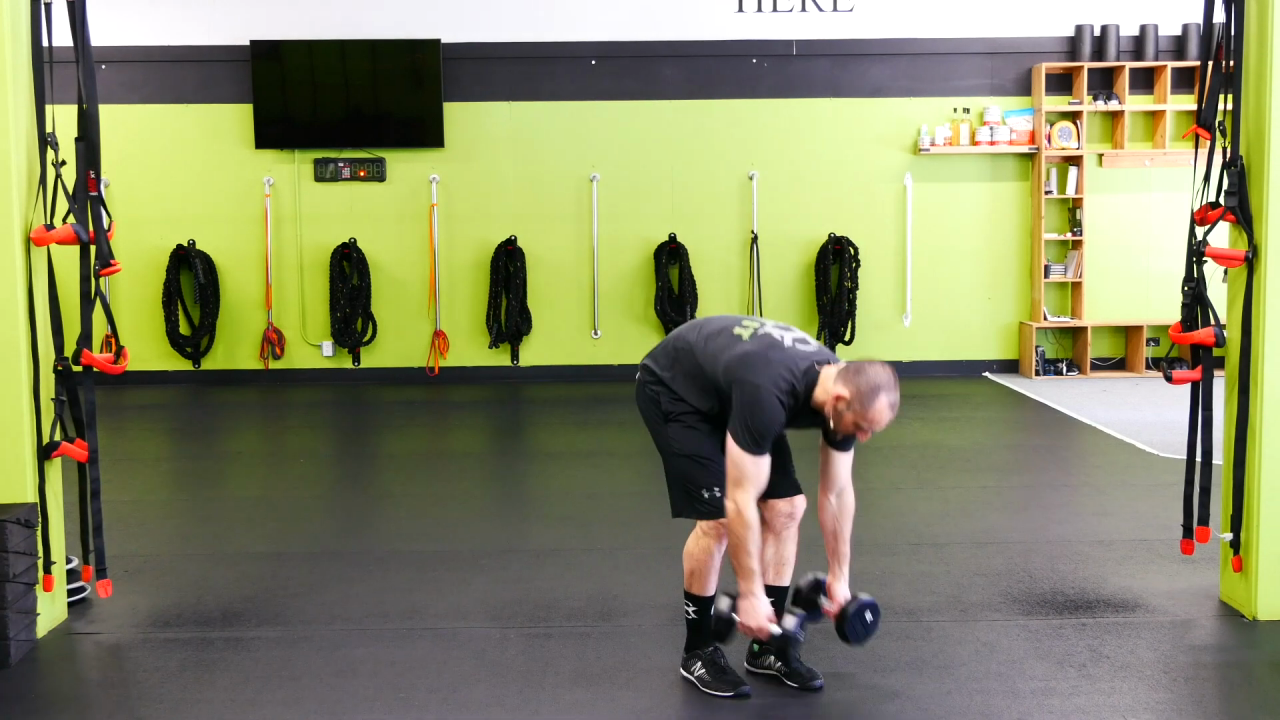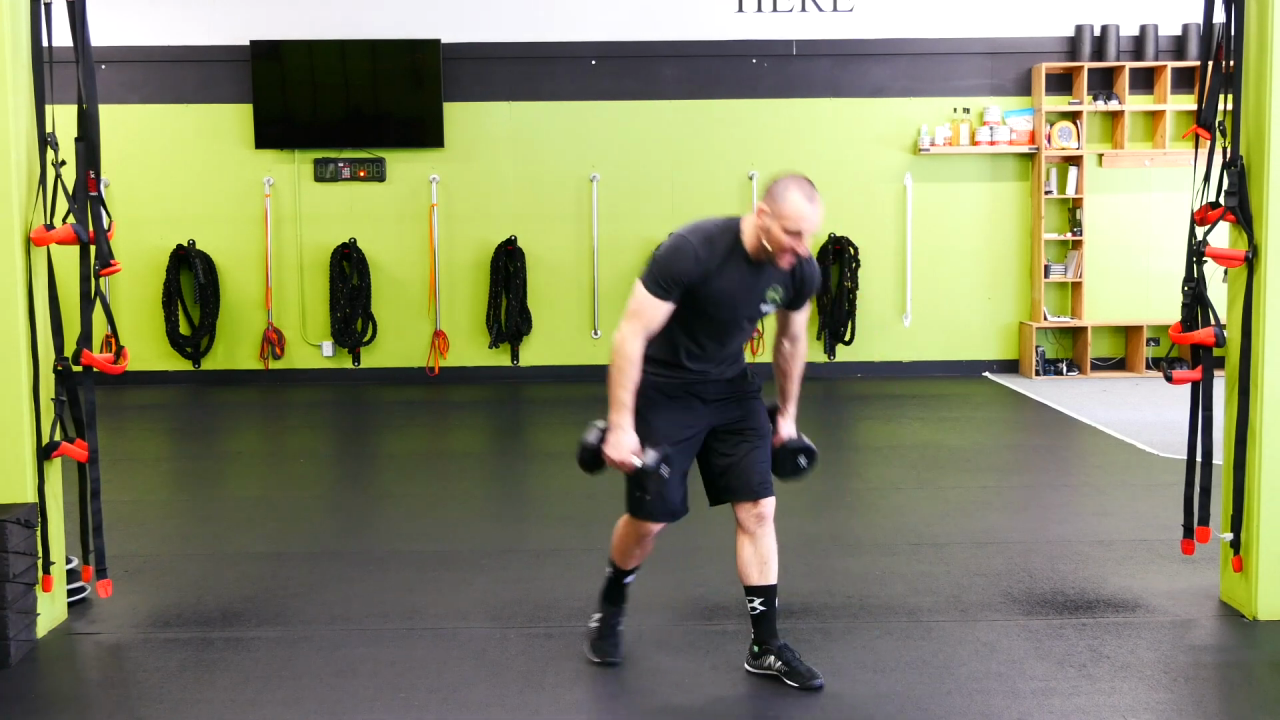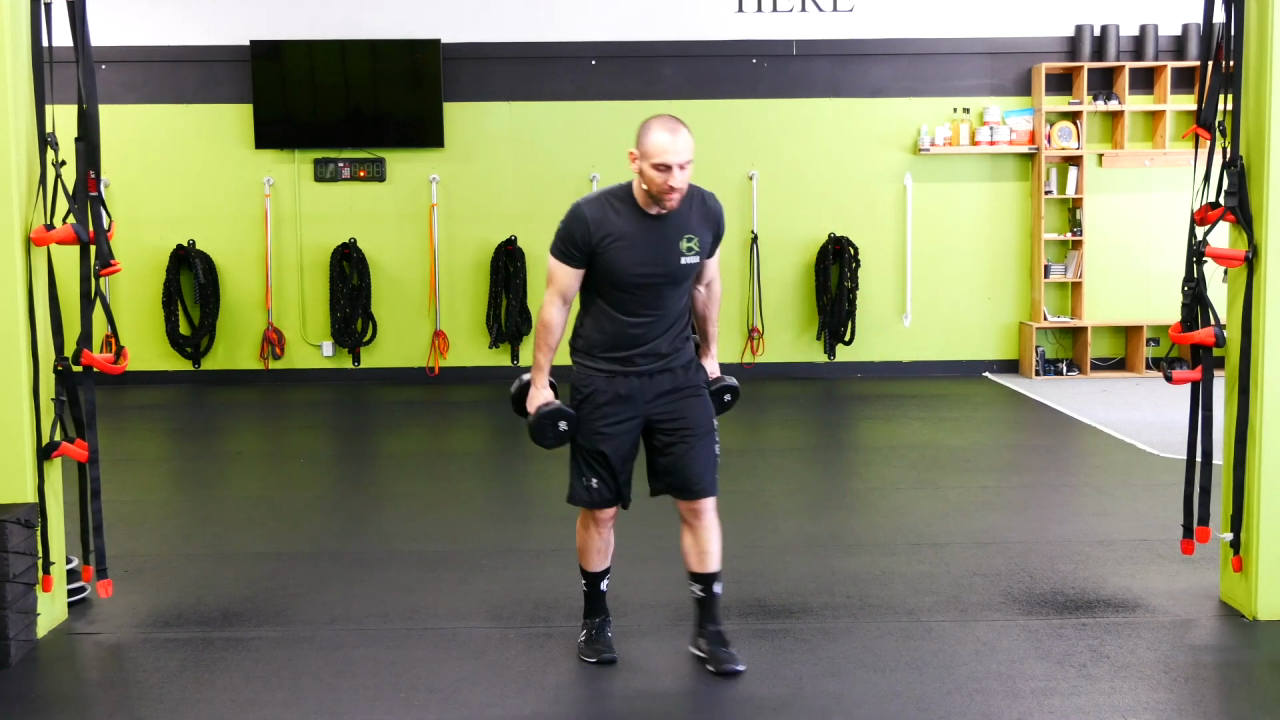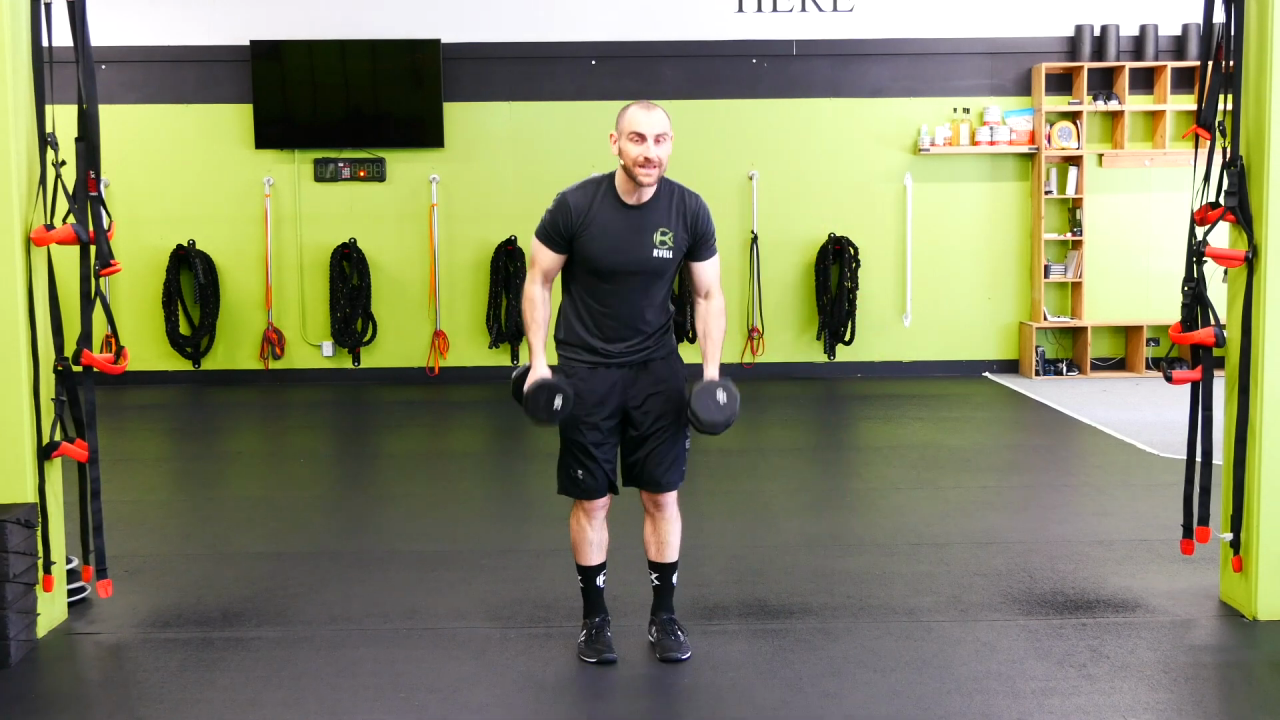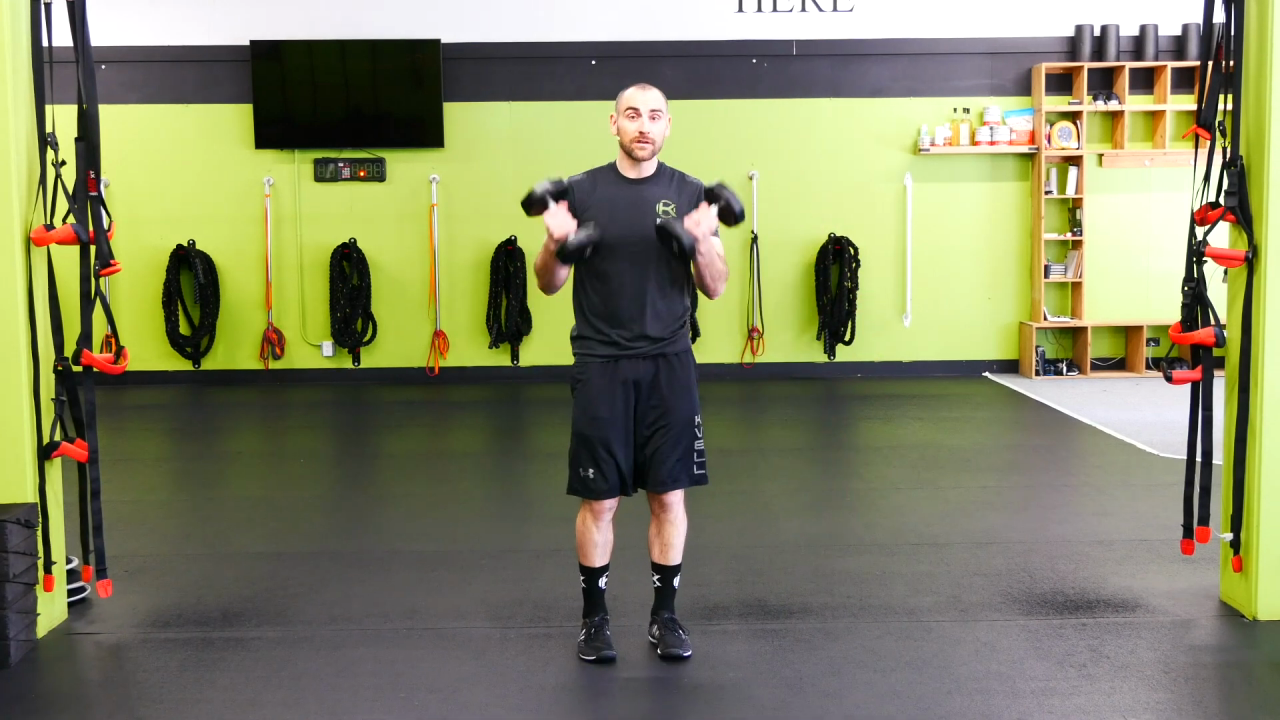
dt=0.4s
person 1, frame 1
left shoulder: (842, 391)
right shoulder: (768, 394)
left elbow: (837, 493)
right elbow: (741, 502)
left wrist: (839, 579)
right wrist: (749, 595)
left hip: (724, 390)
right hip: (671, 389)
left knee: (788, 507)
right knee: (719, 516)
left ankle: (768, 646)
right ankle: (698, 649)
person 1, frame 2
left shoulder: (801, 268)
right shoulder: (693, 250)
left elbow: (792, 339)
right elbow: (631, 334)
left wrist: (787, 414)
right wrist: (621, 426)
left hip: (730, 385)
right hip: (664, 387)
left knee: (759, 511)
right knee: (651, 516)
left ankle: (766, 644)
right ankle: (608, 607)
person 1, frame 3
left shoulder: (705, 211)
right shoulder: (590, 218)
right elbow: (557, 302)
left wrist: (709, 353)
right wrist: (540, 381)
left hip: (677, 375)
right hip: (605, 380)
left knee: (700, 501)
right knee: (600, 509)
left ankle: (708, 626)
right ankle: (595, 618)
person 1, frame 4
left shoulder: (689, 210)
right shoulder: (574, 206)
left elbow: (709, 295)
right elbow: (537, 282)
left wrist: (711, 372)
right wrist: (539, 360)
left hip: (657, 367)
right hip: (586, 370)
left knee: (662, 495)
right knee: (590, 499)
left ankle: (663, 614)
right ankle: (594, 617)
person 1, frame 5
left shoulder: (689, 192)
right shoulder: (582, 191)
left elbow: (715, 285)
right elbow: (547, 284)
left wrist: (704, 242)
right wrist: (554, 244)
left hip: (669, 363)
right hip: (601, 364)
left knee: (669, 495)
right knee: (599, 499)
left ankle: (664, 614)
right ankle: (594, 616)
